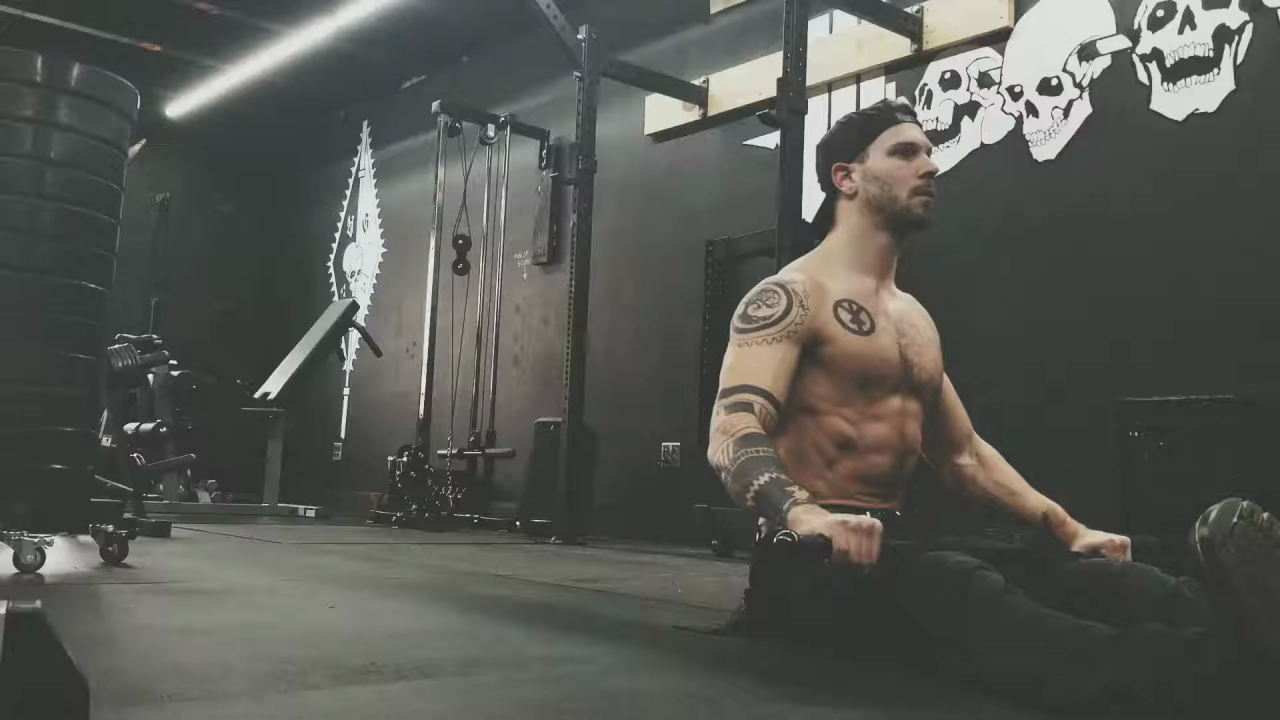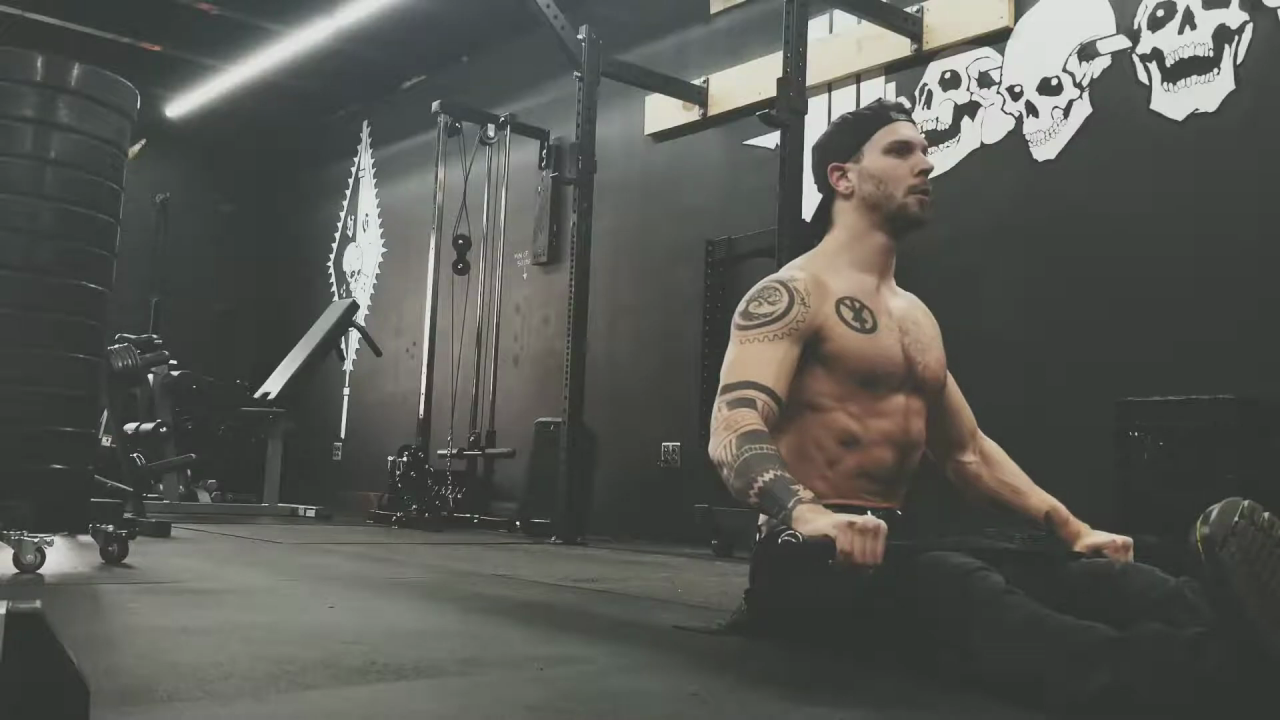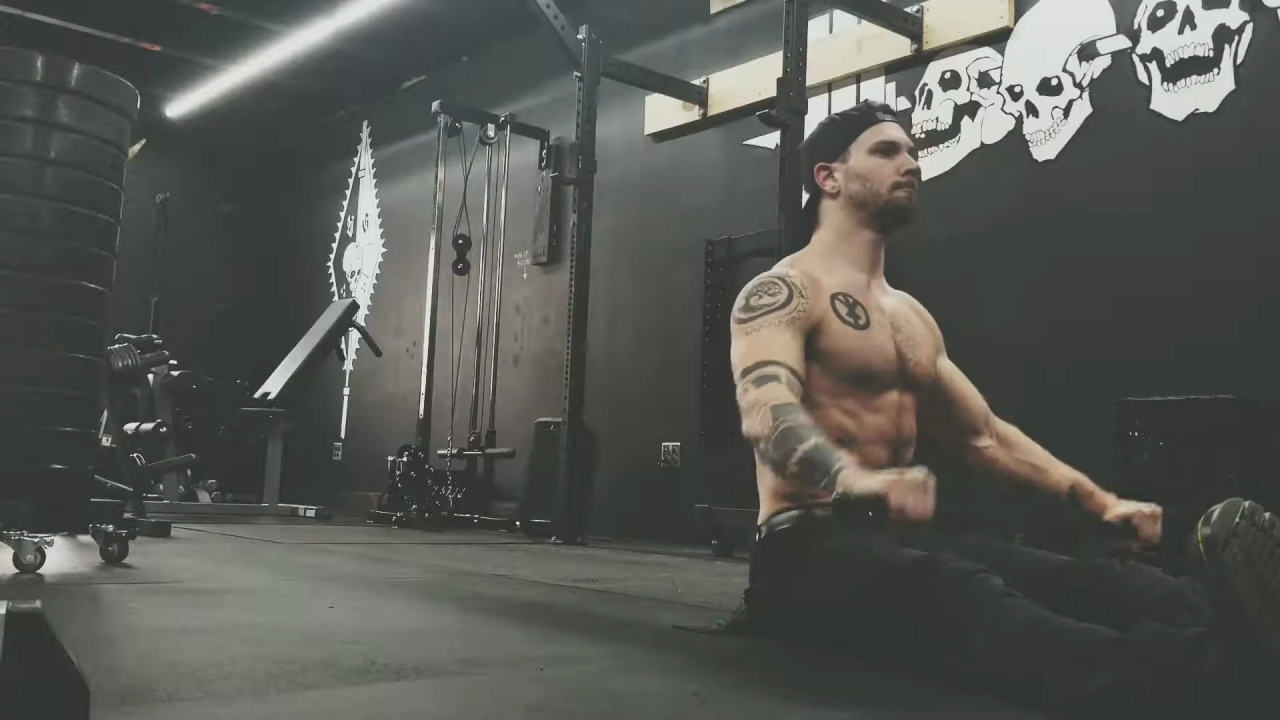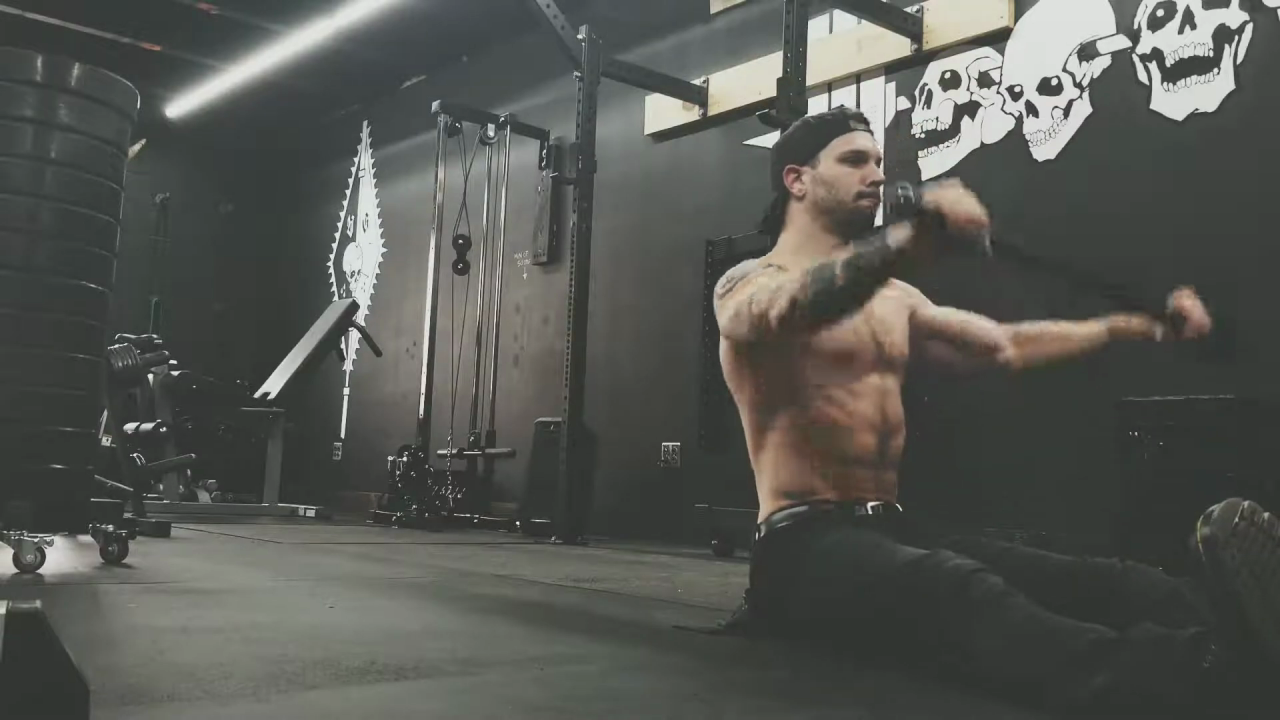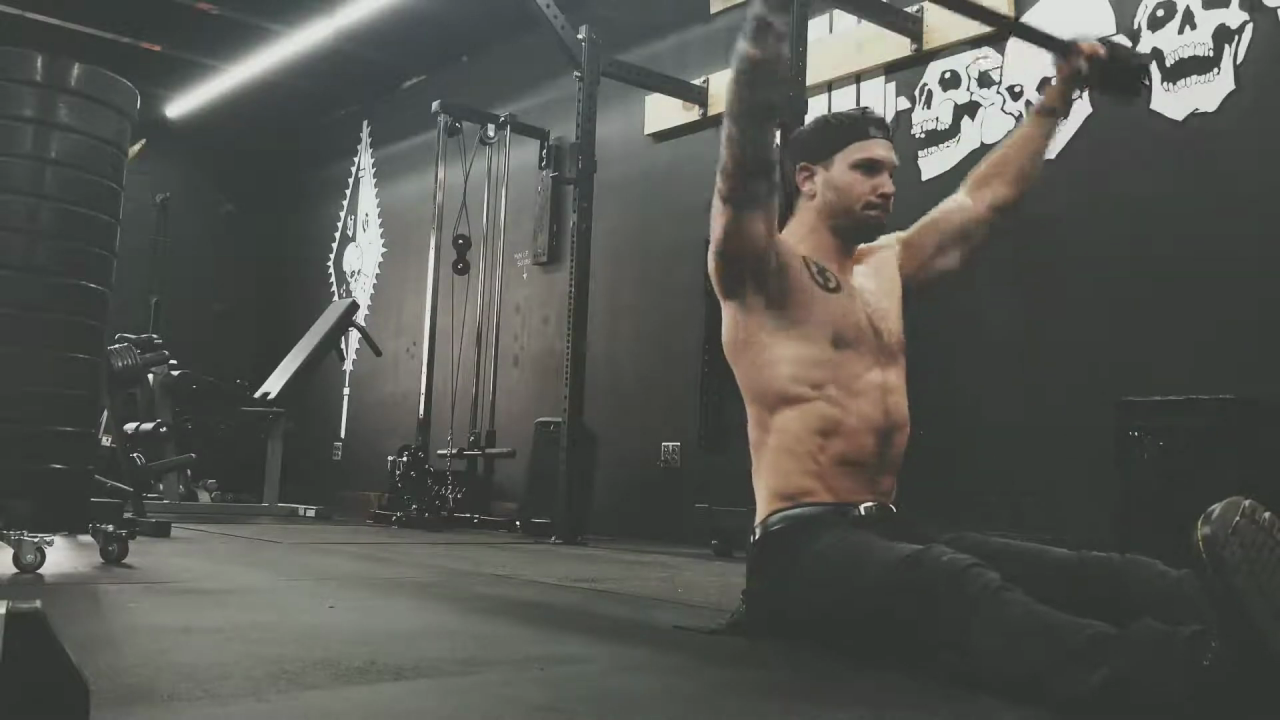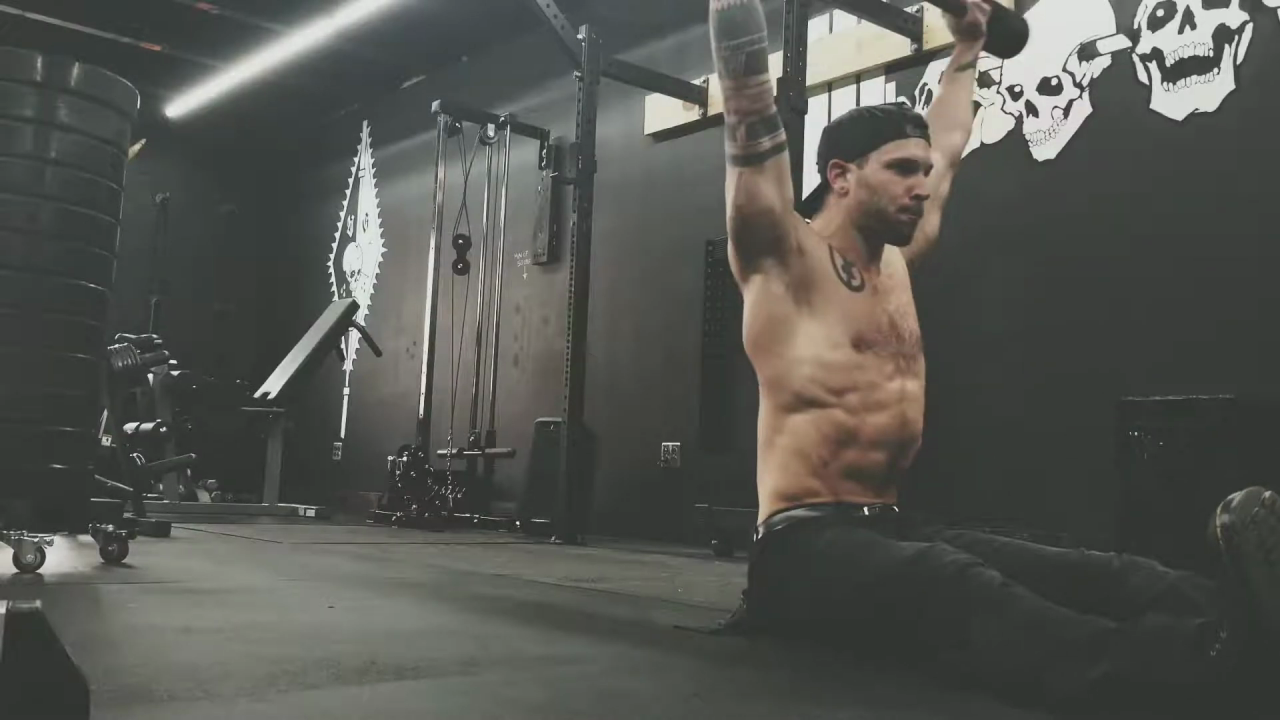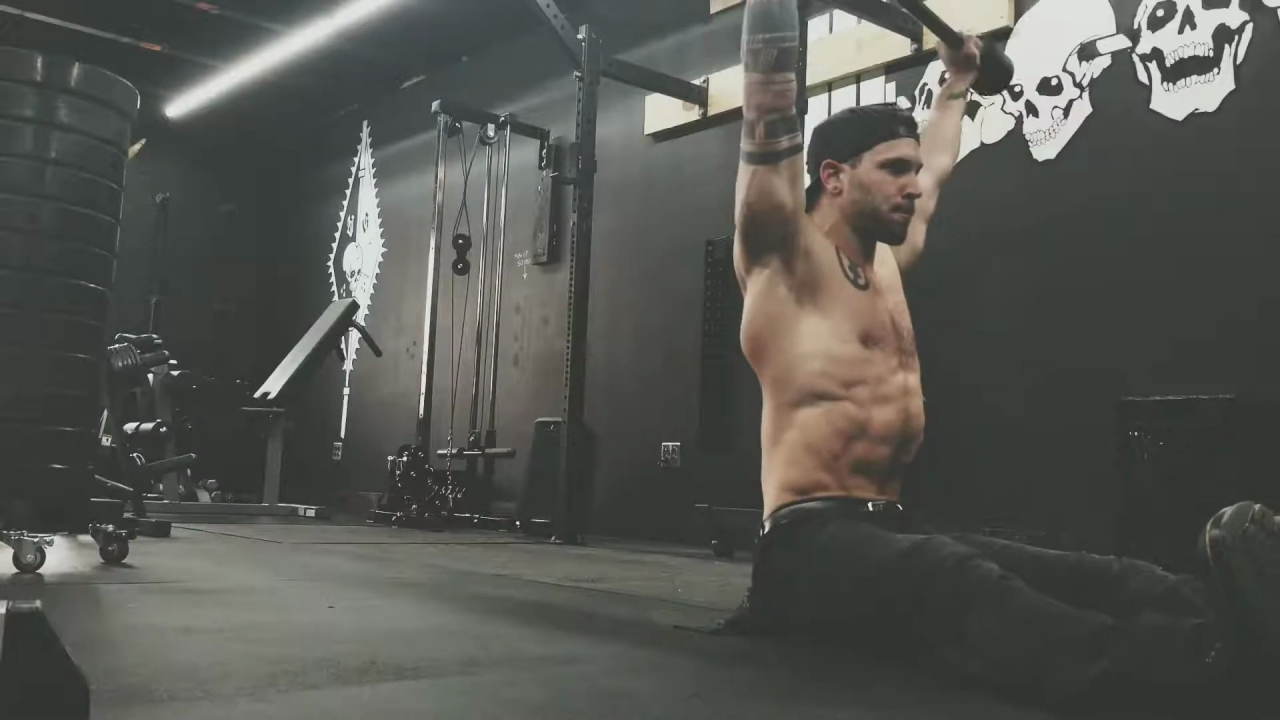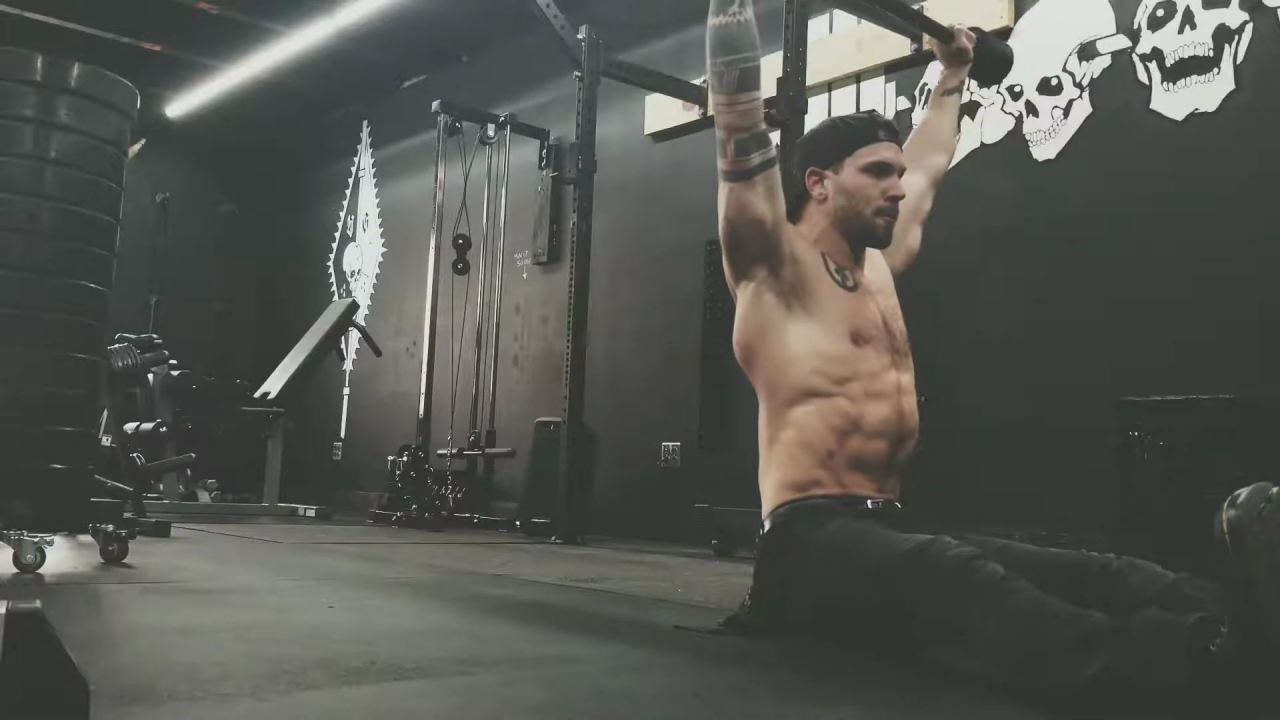
dt=0.2s
person 1, frame 1
left shoulder: (915, 318)
right shoulder: (791, 297)
left elbow: (963, 452)
right elbow: (733, 433)
left wrist: (1065, 527)
right wrist: (803, 516)
left hip: (892, 545)
right hip: (807, 558)
left knee: (1077, 575)
right knee: (959, 590)
right ankle: (1195, 659)
person 1, frame 2
left shoulder: (916, 317)
right shoulder: (791, 295)
left elbow: (968, 450)
right elbow: (734, 429)
left wrist: (1069, 526)
right wrist: (807, 514)
left hip: (888, 545)
right hip: (806, 558)
left knee: (1079, 576)
right knee: (958, 590)
right ankle: (1193, 661)
person 1, frame 3
left shoulder: (912, 316)
right shoulder: (784, 292)
left elbow: (984, 435)
right elbow: (767, 414)
left wrist: (1097, 499)
right wrist: (856, 480)
left hip: (892, 540)
right hip: (806, 554)
left knee: (1078, 577)
right knee: (958, 592)
right ankle: (1189, 663)
person 1, frame 4
left shoulder: (893, 300)
right shoulder: (752, 283)
left elbow: (1006, 347)
right elbow: (795, 309)
left wrist: (1135, 326)
right wrist: (908, 240)
left hip: (889, 531)
right hip: (804, 549)
left knee: (1078, 579)
right knee: (958, 591)
right ankle: (1186, 665)
person 1, frame 5
left shoulder: (886, 266)
right shoulder: (756, 268)
left elbow: (985, 196)
right elbow: (749, 144)
left wrist: (1061, 88)
left hip: (888, 533)
right hip: (802, 551)
left knee: (1087, 573)
right knee: (954, 587)
right ankle: (1186, 663)
person 1, frame 6
left shoulder: (893, 258)
right shoulder: (782, 255)
left elbow: (949, 143)
right elbow: (749, 106)
left hip: (890, 535)
right hip: (803, 552)
left knee: (1092, 573)
right knee: (955, 585)
right ankle: (1192, 656)
person 1, frame 7
left shoulder: (882, 257)
right shoulder: (785, 256)
left elbow: (937, 166)
right elbow: (769, 107)
left wrist: (957, 81)
left hip: (893, 532)
right hip: (809, 550)
left knee: (1091, 577)
right knee: (954, 579)
right ankle: (1187, 659)
person 1, frame 8
left shoulder: (876, 265)
right shoulder: (773, 267)
left elbow: (929, 167)
right elbow: (740, 120)
left wrist: (952, 77)
left hip: (889, 533)
right hip: (809, 548)
left knee: (1091, 575)
right knee: (957, 578)
right ankle: (1188, 654)
